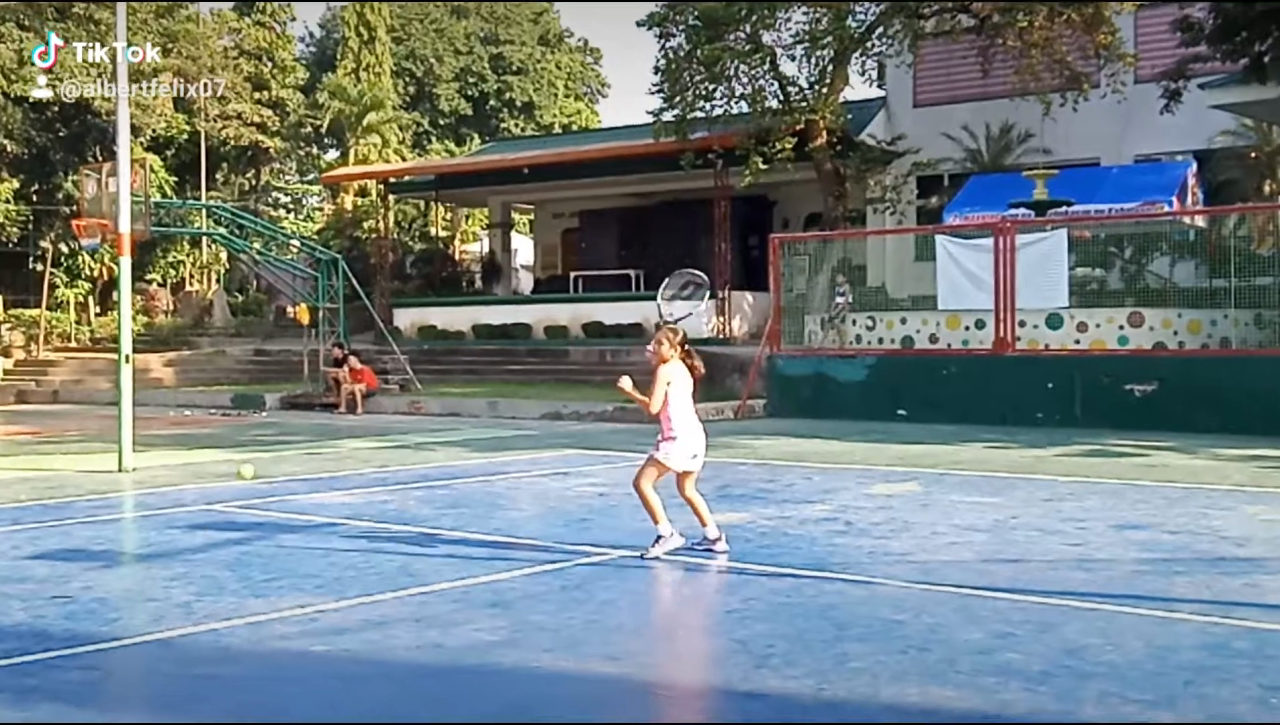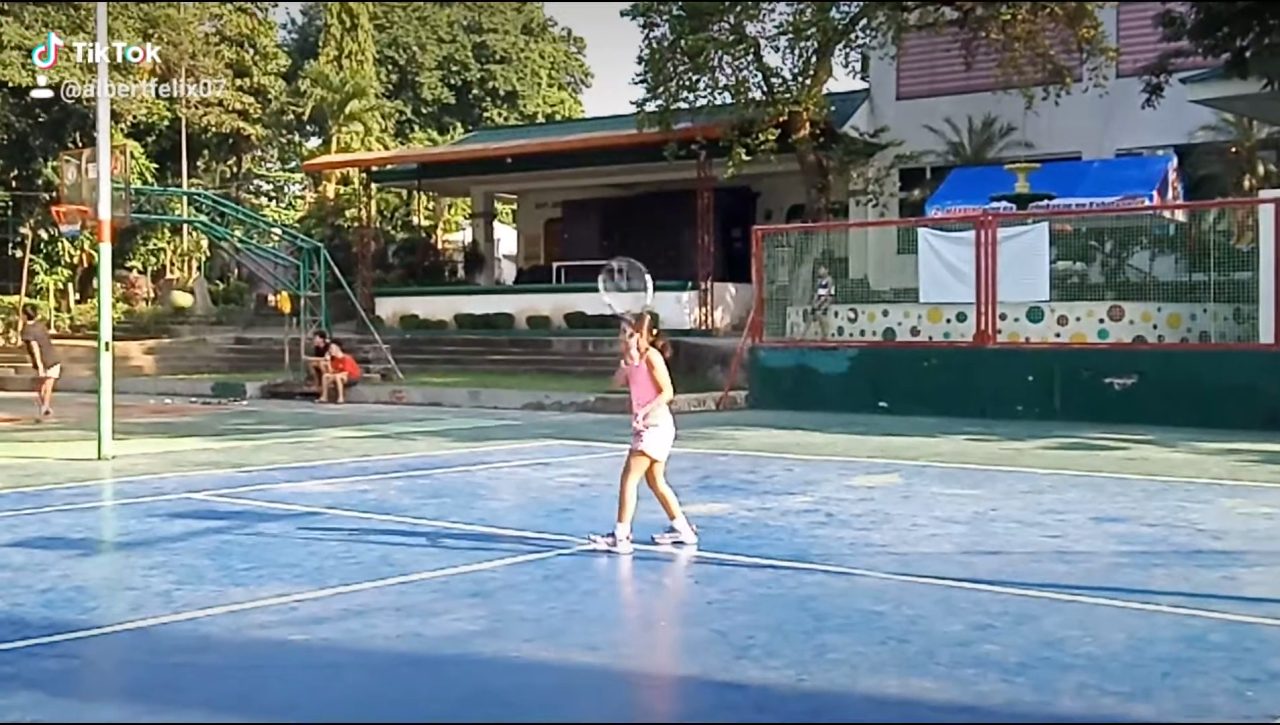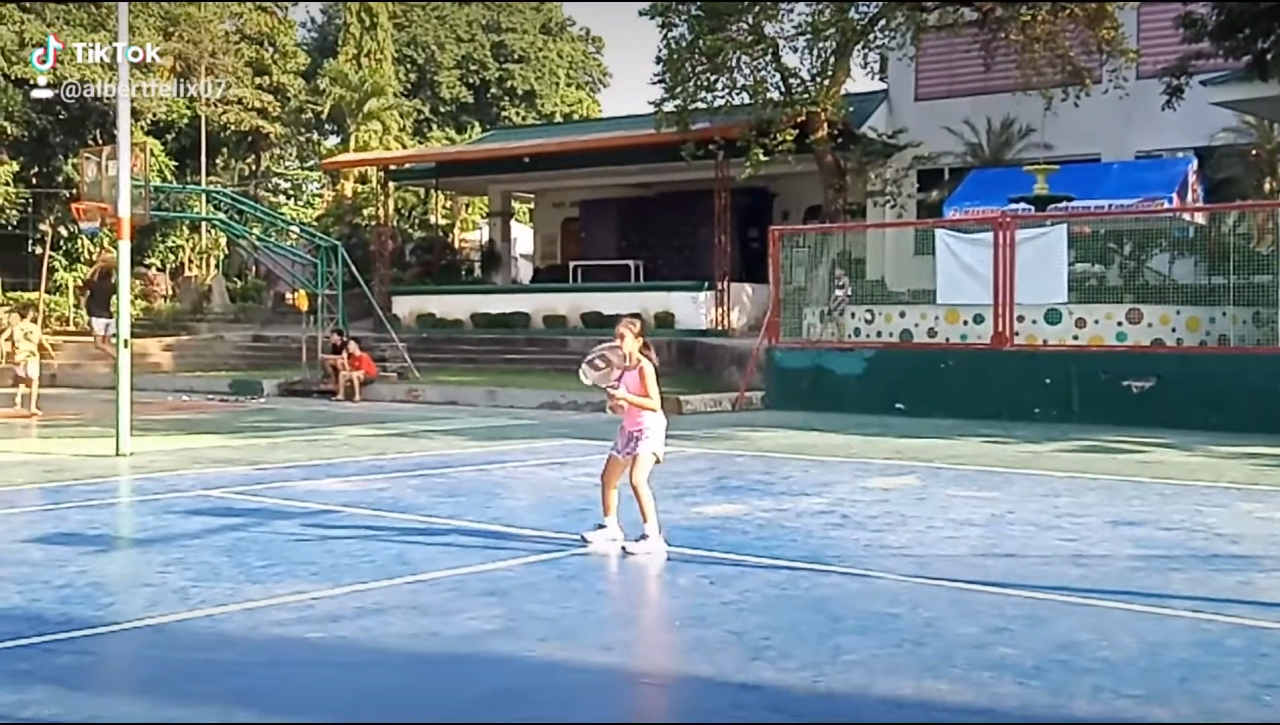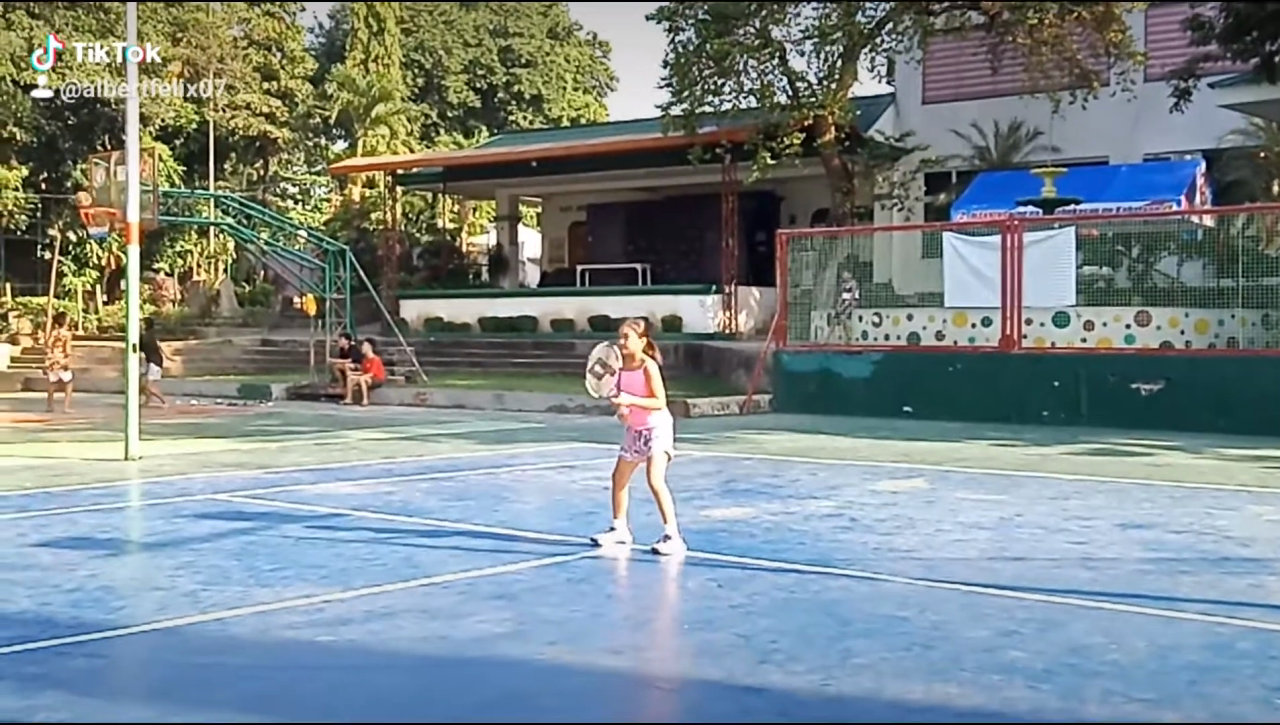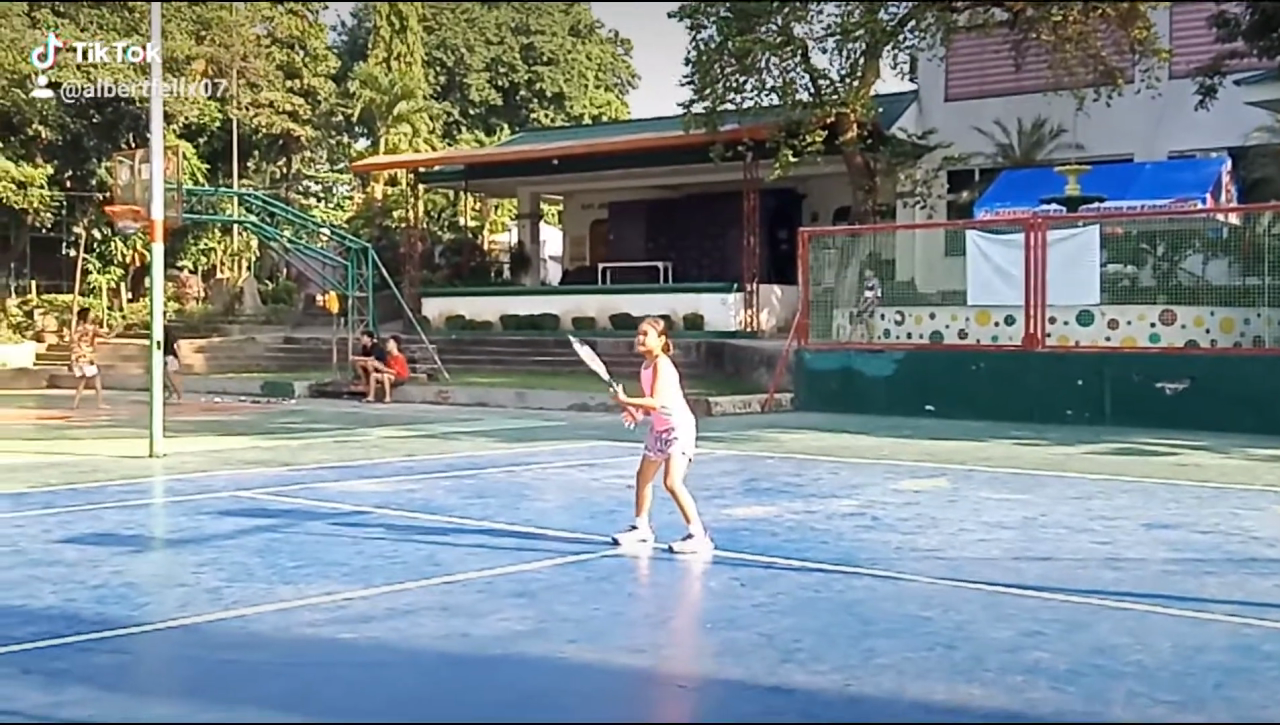
dt=0.7s
person 1, frame 1
left shoulder: (665, 370)
right shoulder: (683, 368)
left elbow: (653, 407)
left wrist: (630, 391)
left hip: (677, 438)
right hip: (693, 435)
left knee: (642, 483)
right knee: (687, 489)
left ankle: (666, 533)
right ankle: (715, 537)
person 1, frame 2
left shoulder: (652, 357)
right shoulder: (635, 358)
left elbow: (667, 392)
right elbow: (620, 380)
left wrist: (647, 410)
right wrist: (628, 363)
left hip: (655, 426)
right hip: (647, 427)
left knee: (629, 479)
right knee: (655, 481)
left ankle: (621, 537)
right ankle: (682, 529)
person 1, frame 3
left shoulder: (645, 367)
left elbow: (655, 404)
right elbow: (612, 395)
left wrist: (626, 397)
right wrist: (614, 401)
left hip: (649, 430)
right hip: (628, 430)
left knee: (637, 480)
right knee: (608, 478)
left ankle: (653, 537)
right ankle: (611, 526)
person 1, frame 4
left shoulder: (649, 367)
right shoulder: (620, 366)
left elbow: (660, 402)
left wrist: (631, 400)
right wrist: (621, 410)
left hip: (657, 428)
right hip: (635, 429)
left knee: (655, 481)
right knee: (619, 478)
left ankle: (673, 536)
right ankle: (620, 529)
person 1, frame 5
left shoulder: (660, 364)
right shoulder: (646, 365)
left elbow: (655, 402)
left wrist: (625, 400)
right wrist: (636, 411)
left hip: (678, 429)
right hip: (660, 430)
left knee: (672, 482)
right knee: (643, 477)
left ankle: (698, 535)
right ankle: (641, 527)
